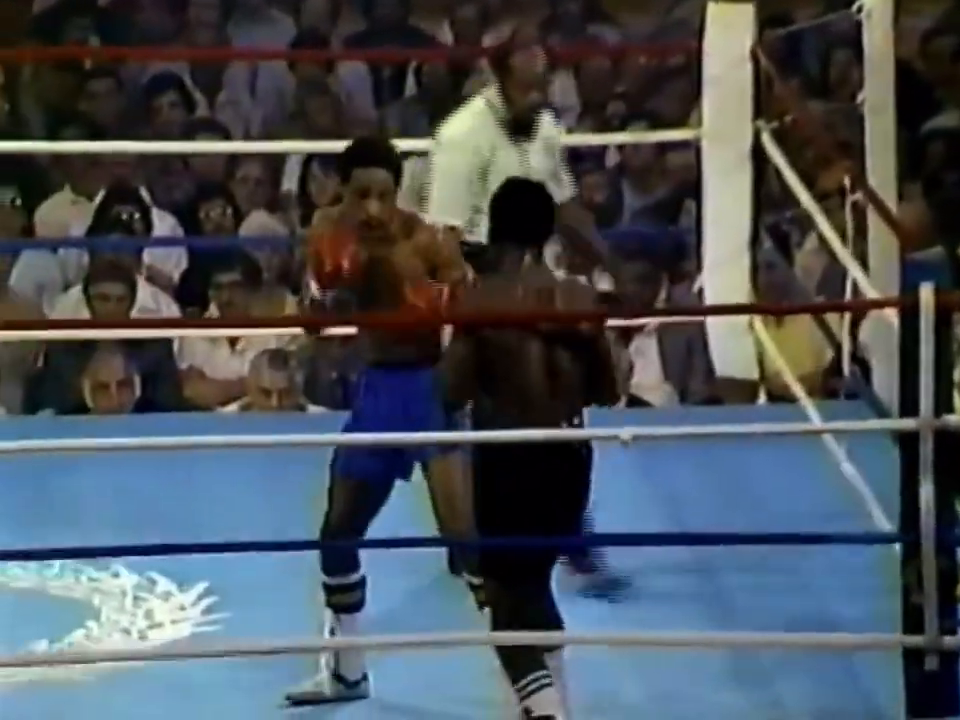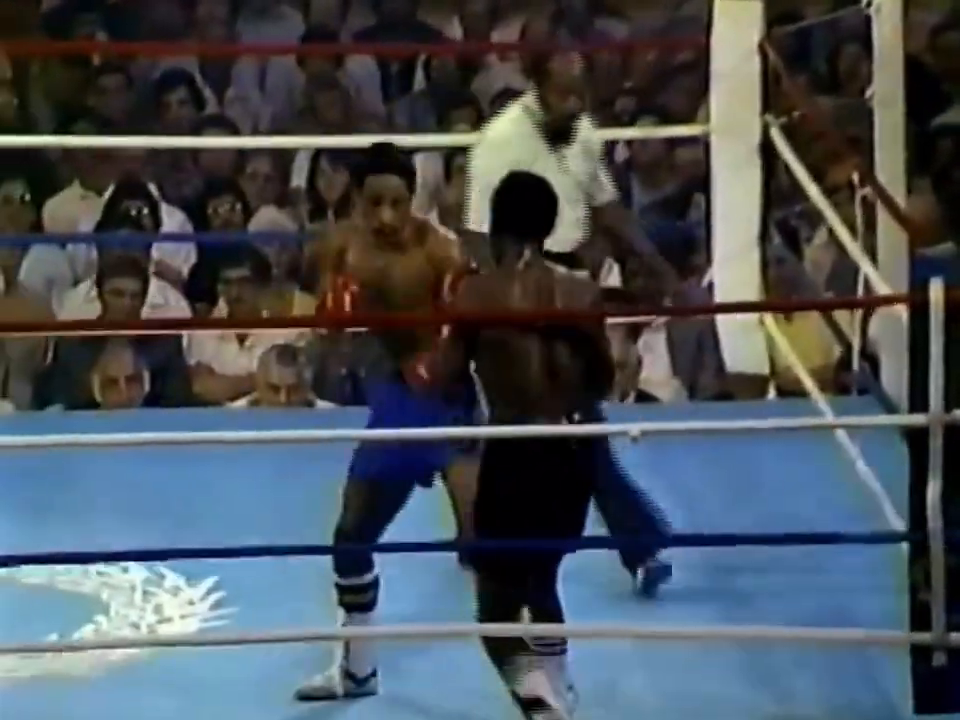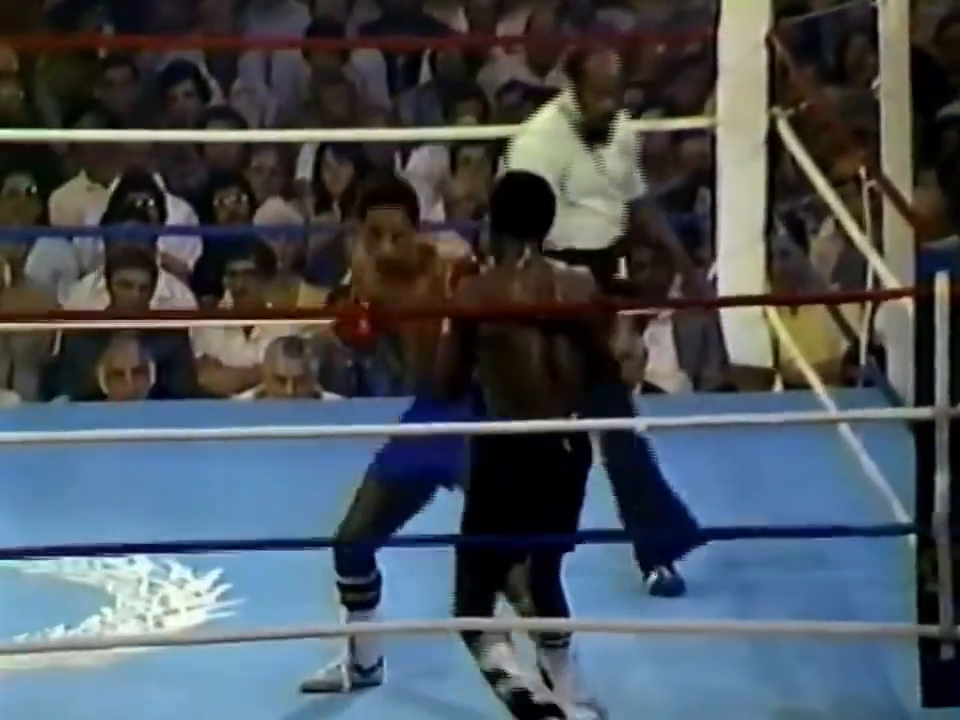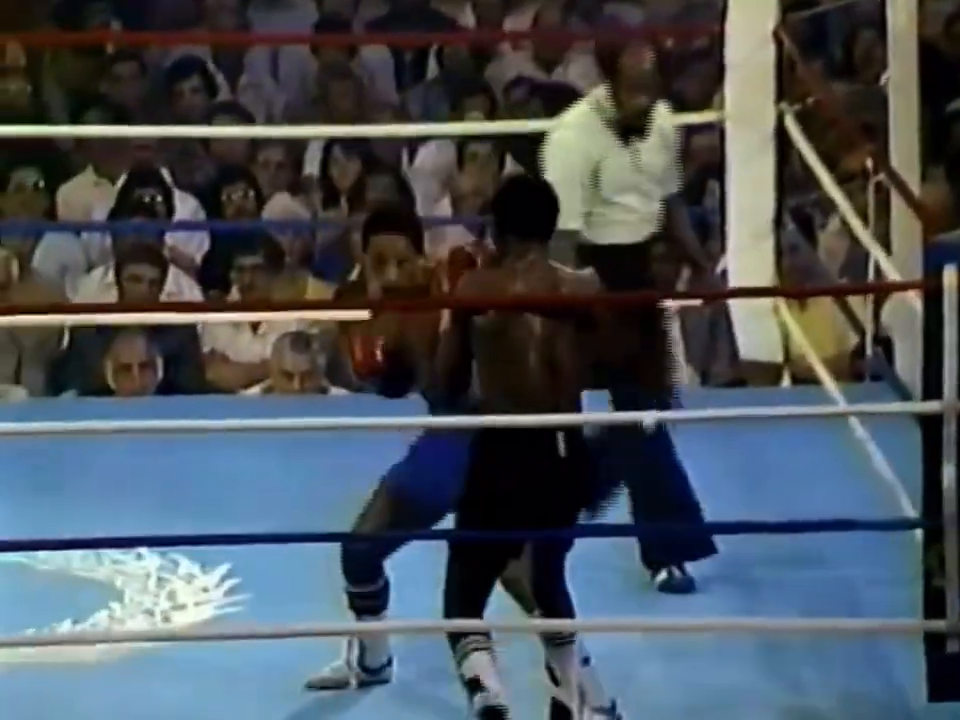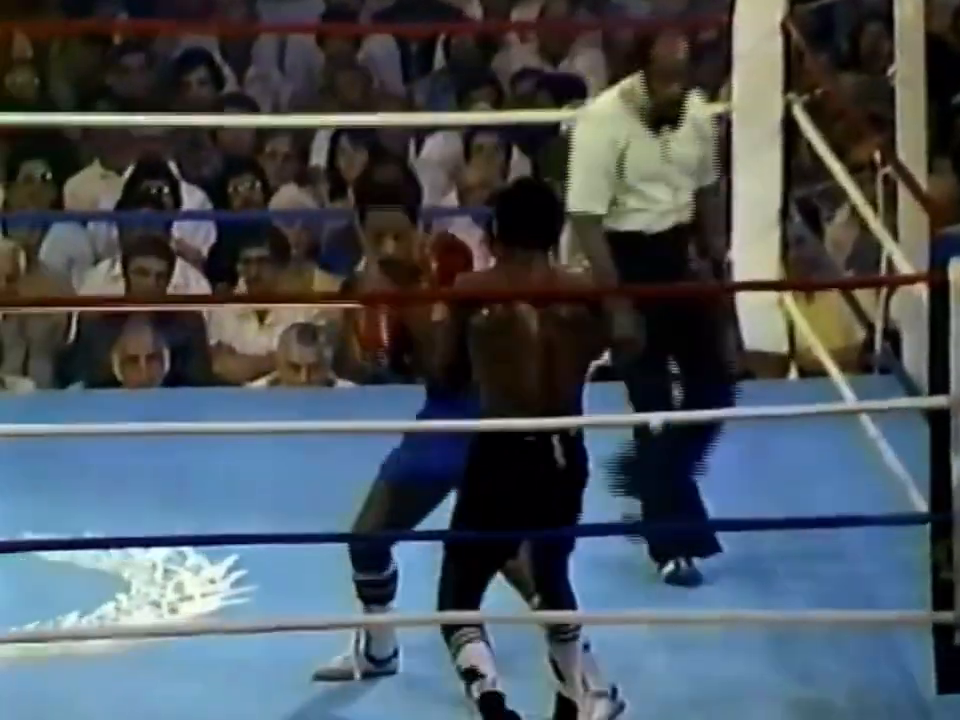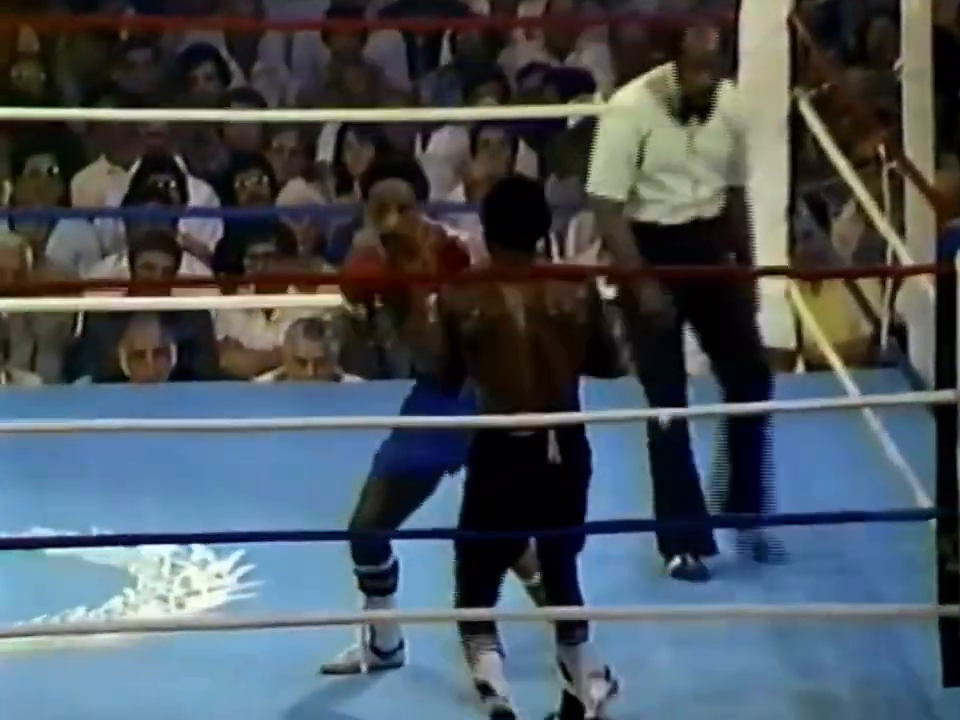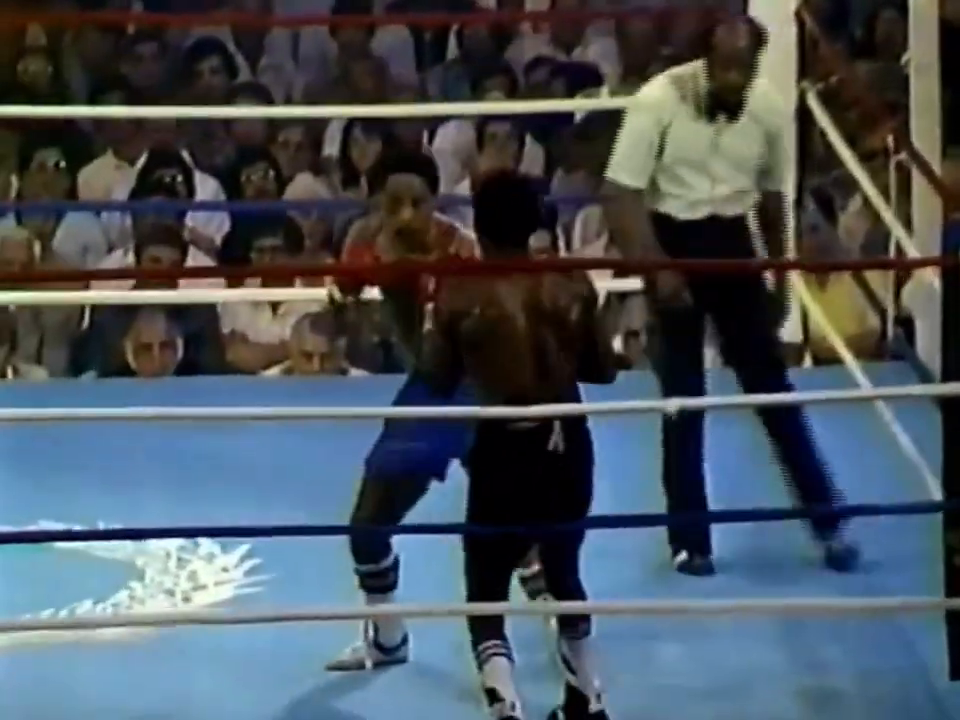
dt=0.1s
person 1, frame 1
left shoulder: (479, 299)
right shoulder: (580, 297)
left elbow: (455, 392)
right elbow: (607, 392)
left hip: (513, 461)
right hip: (570, 457)
left knee: (512, 625)
right knee: (535, 587)
person 1, frame 2
left shoulder: (475, 294)
right shoulder: (582, 293)
left elbow: (443, 382)
right elbow: (602, 385)
left hip: (515, 457)
right hip: (573, 454)
left knee: (497, 615)
right knee: (540, 583)
person 1, frame 3
left shoulder: (474, 294)
right shoulder: (580, 288)
left elbow: (448, 386)
right elbow: (603, 370)
left hip: (509, 454)
right hip: (569, 450)
left knee: (473, 605)
right knee: (545, 579)
person 1, frame 4
left shoulder: (475, 290)
right shoulder: (581, 291)
left elbow: (448, 384)
left hip: (504, 453)
right hip: (567, 452)
left knee: (462, 606)
right knee: (550, 578)
person 1, frame 5
left shoulder: (471, 292)
right shoulder: (584, 293)
left elbow: (448, 374)
right elbow: (596, 355)
left hip: (502, 457)
right hip: (565, 456)
left knee: (457, 604)
right knee: (552, 579)
person 1, frame 6
left shoulder: (460, 296)
right shoulder: (578, 290)
left elbow: (445, 375)
right elbow: (608, 364)
left hip: (502, 457)
right hip: (568, 453)
left knee: (474, 607)
right knee: (561, 579)
person 1, frame 7
left shoulder: (460, 295)
right shoulder: (574, 284)
left elbow: (439, 379)
right elbow: (604, 368)
left hip: (506, 452)
right hip: (570, 449)
left knee: (484, 605)
right knee: (563, 575)
person 2, frame 1
left shoulder: (427, 241)
right shoulder: (329, 230)
right wrist: (321, 287)
left hip: (426, 386)
right hip: (376, 386)
left knee: (466, 535)
right knee: (337, 534)
right ankle: (346, 671)
person 2, frame 2
left shoulder: (437, 250)
right shoulder: (345, 244)
right elbow: (335, 327)
right wrist: (333, 306)
left hip: (444, 394)
right hip: (393, 395)
right knee: (351, 537)
right ankle: (356, 668)
person 2, frame 3
left shoulder: (444, 271)
right shoulder: (366, 267)
right elbow: (361, 338)
right wrist: (352, 330)
left hip: (470, 415)
right hip: (426, 413)
right knee: (352, 542)
right ankle: (363, 662)
person 2, frame 4
left shoulder: (455, 292)
right shoulder: (375, 297)
right wrist: (365, 366)
right hip: (445, 434)
left knee: (518, 571)
right knee: (360, 548)
right ankle: (369, 660)
person 2, frame 5
left shoulder: (456, 267)
right shoulder: (373, 279)
right elbow: (386, 366)
right wrist: (370, 352)
left hip: (488, 409)
right hip: (441, 410)
left knee: (513, 555)
right knee: (368, 538)
right ankle: (376, 650)
person 2, frame 6
left shoulder: (450, 253)
right shoulder: (366, 255)
right wrist: (357, 300)
left hip: (478, 395)
right hip: (429, 396)
right knee: (366, 528)
right ankle: (384, 643)
person 2, frame 7
left shoulder: (457, 246)
right shoulder: (366, 238)
right elbow: (344, 309)
right wrist: (349, 286)
left hip: (473, 390)
right hip: (422, 391)
right knee: (366, 528)
right ankle: (385, 638)
person 3, frame 1
left shoulder: (545, 125)
right shoulder: (466, 132)
left elbow: (564, 202)
right elbow: (448, 224)
left wrist: (604, 262)
right hip: (481, 263)
person 3, frame 2
left shoulder: (583, 132)
right shoulder: (503, 141)
left elbow: (606, 206)
right elbow: (485, 235)
left wrist: (655, 264)
left hip: (567, 273)
right ankle: (640, 546)
person 3, frame 3
left shoulder: (621, 130)
right shoulder: (540, 140)
left elbow: (634, 200)
left wrist: (676, 258)
left hip: (603, 271)
left knee: (601, 406)
right knee: (612, 409)
right ankle: (659, 548)
person 3, frame 4
left shoulder: (661, 123)
right shoulder: (574, 134)
right elbow: (564, 238)
left wrist: (700, 260)
left hip: (641, 266)
right hip: (596, 272)
left knee: (653, 400)
right knee: (640, 408)
right ankle: (668, 551)
person 3, frame 5
left shoulder: (698, 113)
right shoulder: (604, 120)
right elbow: (586, 222)
left wrist: (716, 263)
right wrist: (617, 306)
left hip: (675, 255)
right hip: (624, 259)
left knee: (716, 385)
right knee: (654, 401)
left ankle: (642, 472)
right ankle: (676, 544)
person 3, frame 6
left shoulder: (732, 106)
right shoulder: (632, 107)
left elbow: (734, 193)
right elbow: (606, 206)
left wrist: (747, 265)
right wrist: (641, 283)
left hip: (707, 248)
right hip: (646, 249)
left knee: (749, 379)
right knee: (666, 397)
left ankle: (745, 506)
right ankle: (683, 539)
person 3, frame 7
left shoulder: (769, 107)
right shoulder: (659, 99)
left elbow: (771, 196)
right elbow: (623, 193)
left wrist: (782, 277)
right wrist: (656, 267)
left hip: (732, 242)
right hip: (672, 244)
left knee: (769, 383)
right knee: (682, 395)
left ankle: (825, 520)
right ankle: (688, 537)
